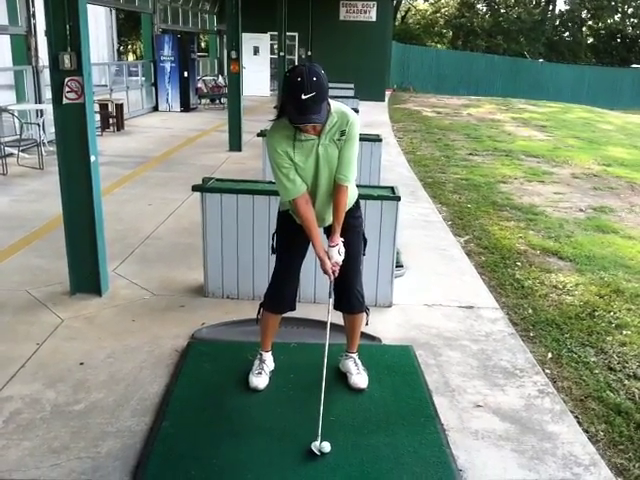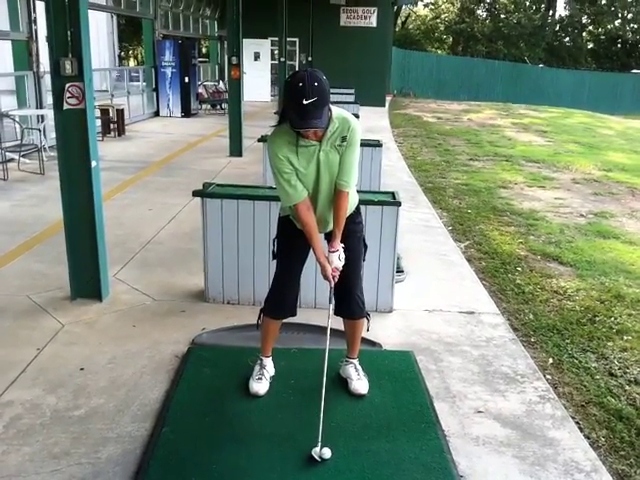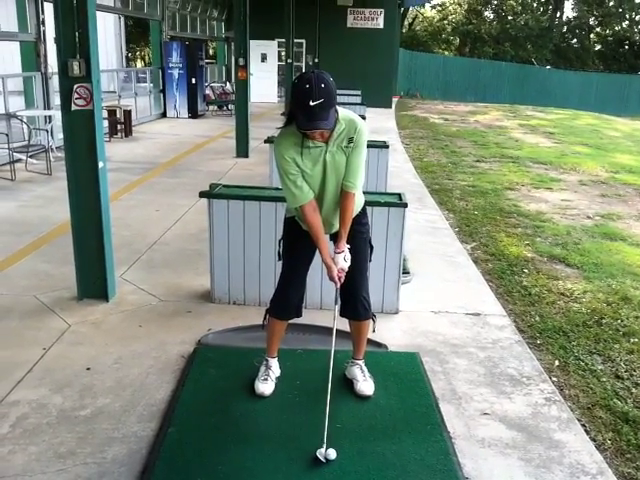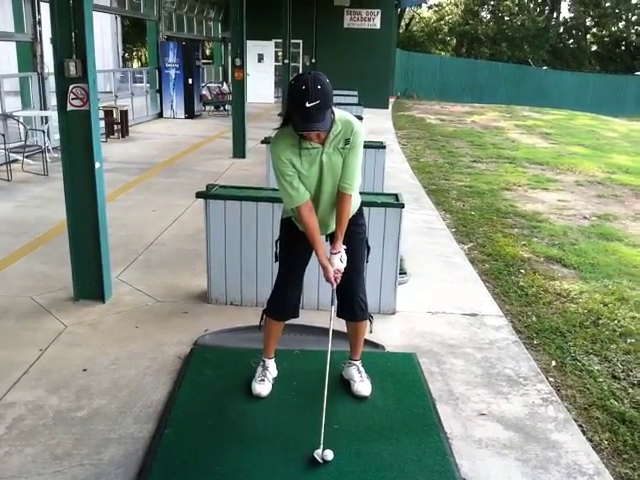
dt=0.4s
person 1, frame 1
left shoulder: (347, 121)
right shoulder: (278, 137)
left elbow: (343, 183)
right elbow: (300, 198)
left wrist: (336, 237)
right wrist: (320, 251)
left hip: (344, 210)
right hip: (296, 215)
left knee: (351, 287)
right knee: (281, 285)
left ankle: (351, 357)
right ankle: (264, 356)
person 1, frame 2
left shoulder: (348, 127)
right shoulder: (279, 143)
left elbow: (344, 189)
right elbow: (301, 204)
left wrist: (336, 243)
right wrist: (321, 256)
left hip: (345, 216)
right hip: (297, 220)
left knee: (352, 292)
right knee: (282, 291)
left ankle: (351, 362)
right ankle: (265, 361)
person 1, frame 3
left shoulder: (355, 128)
right shoulder: (286, 144)
left elbow: (350, 190)
right elbow: (307, 205)
left wrist: (342, 244)
right wrist: (326, 257)
left hip: (351, 217)
right hip: (303, 221)
left knee: (358, 293)
right knee: (288, 291)
left ankle: (357, 363)
right ankle: (270, 362)
person 1, frame 4
left shoulder: (351, 129)
right shoulder: (282, 145)
left elbow: (347, 191)
right elbow: (303, 206)
left wrist: (338, 246)
right wrist: (323, 259)
left hip: (347, 218)
right hip: (299, 222)
left knee: (355, 294)
right knee: (284, 292)
left ankle: (354, 364)
right ankle: (267, 363)
